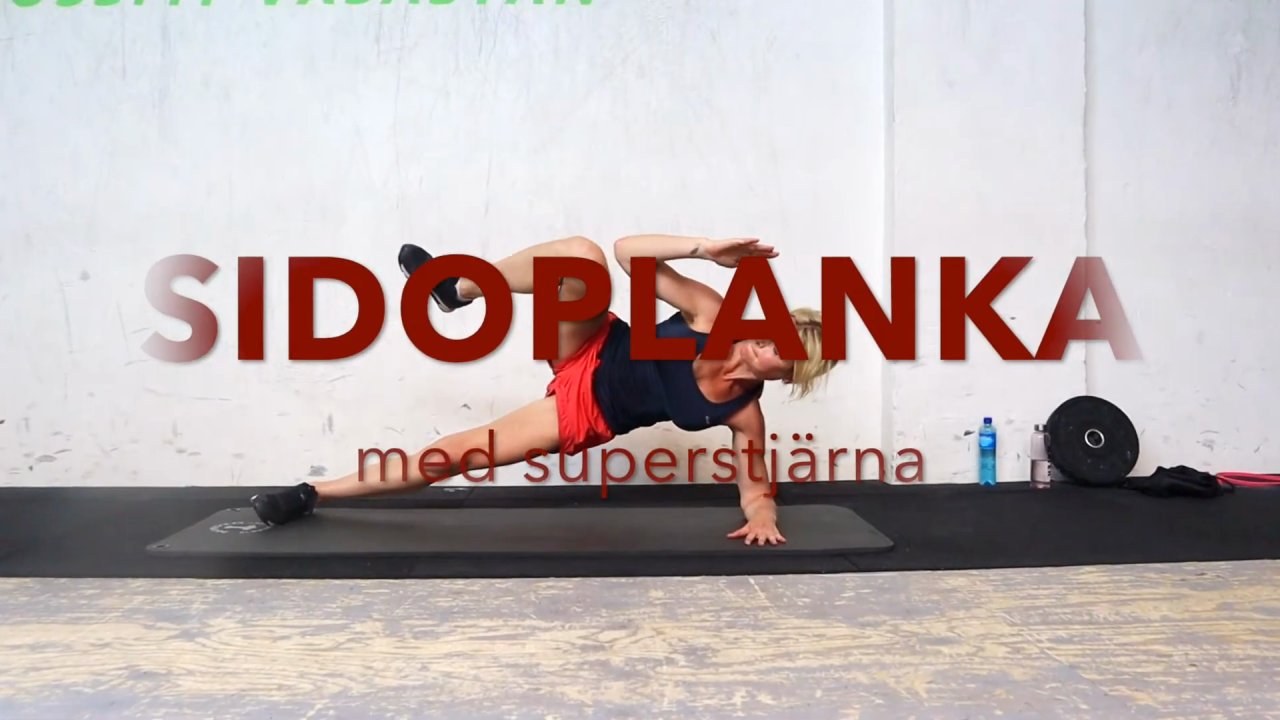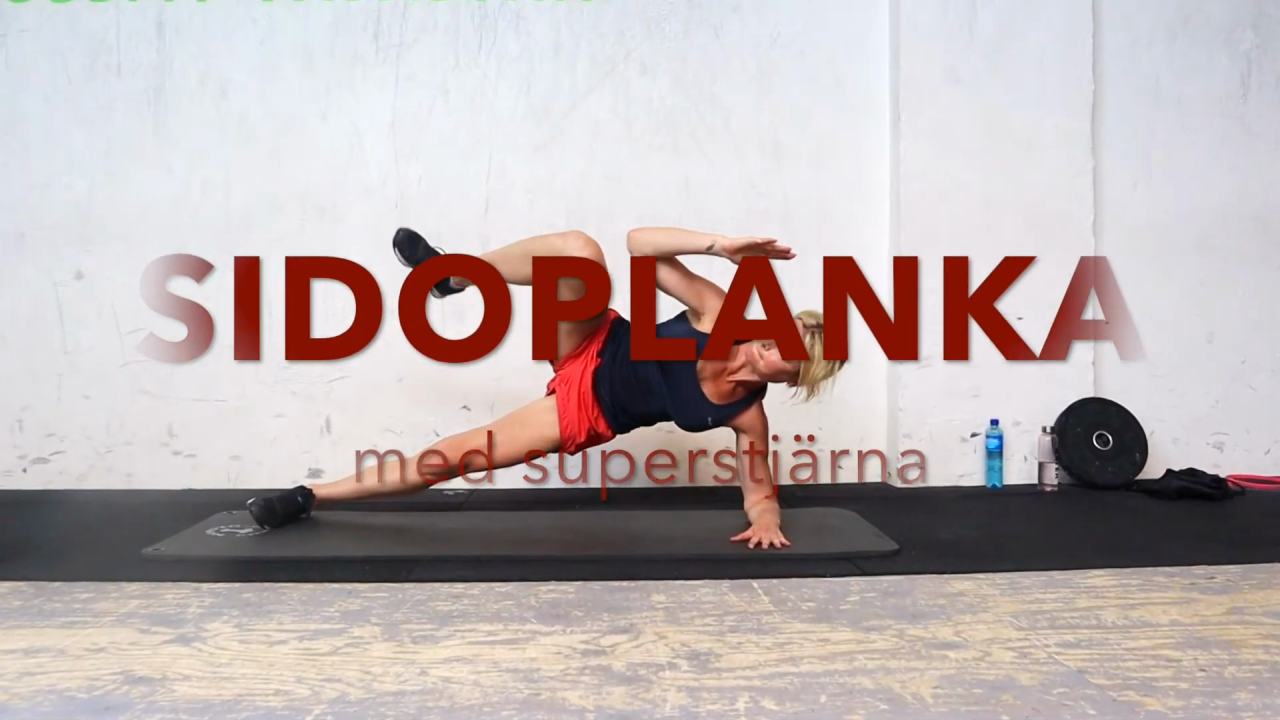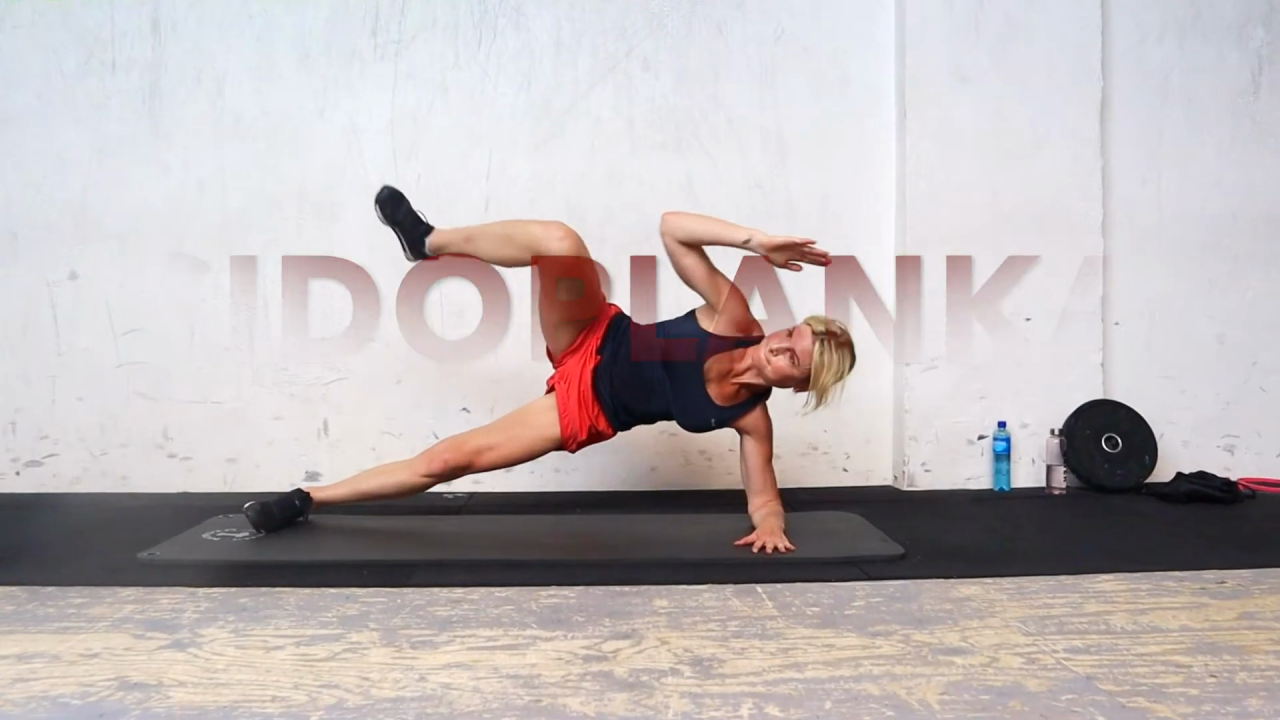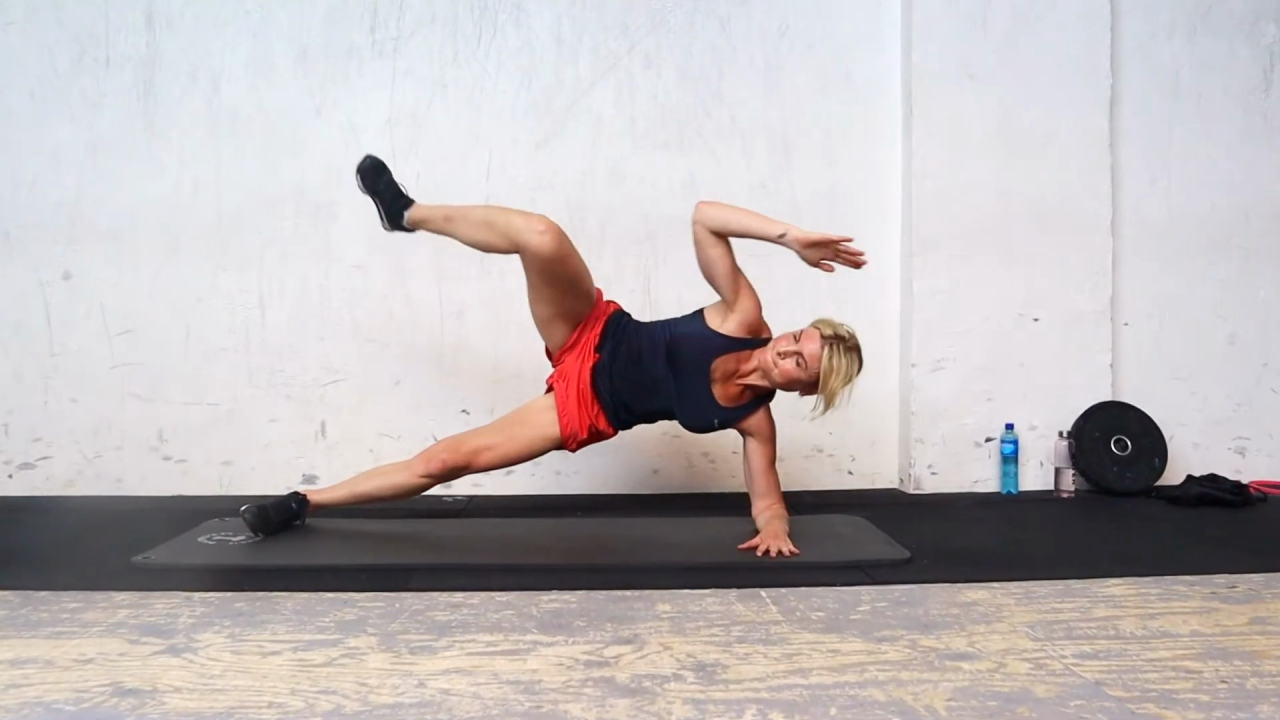
dt=0.4s
person 1, frame 1
left shoulder: (744, 415)
right shoulder: (713, 314)
left elbow: (757, 487)
right elbow: (627, 250)
left wrist: (763, 520)
right wrist: (705, 248)
left hip: (587, 418)
right hip: (590, 362)
left knee: (454, 455)
right knee: (582, 254)
left ankle: (314, 493)
right ankle: (460, 287)
person 1, frame 2
left shoulder: (747, 416)
right shoulder: (722, 315)
left elbow: (760, 491)
right elbow: (639, 242)
left wrist: (767, 523)
right wrist: (722, 245)
left hip: (588, 417)
right hip: (593, 356)
left knee: (452, 456)
right knee: (580, 250)
left ankle: (308, 497)
right ankle: (451, 272)
person 1, frame 3
left shoulder: (751, 417)
right shoulder: (733, 316)
left elbow: (764, 495)
right elbow: (671, 227)
left wrist: (770, 527)
right wrist: (757, 240)
left hip: (587, 414)
right hip: (592, 348)
left knee: (448, 460)
right knee: (559, 241)
left ankle: (307, 499)
right ankle: (430, 240)
person 1, frame 4
left shoulder: (754, 421)
right shoulder: (744, 319)
left elbow: (767, 495)
right elbow: (704, 216)
left wrist: (775, 530)
right wrist: (790, 235)
left hip: (589, 412)
right hip: (594, 342)
left knee: (449, 458)
right knee: (541, 235)
left ankle: (303, 501)
right ankle: (406, 209)
